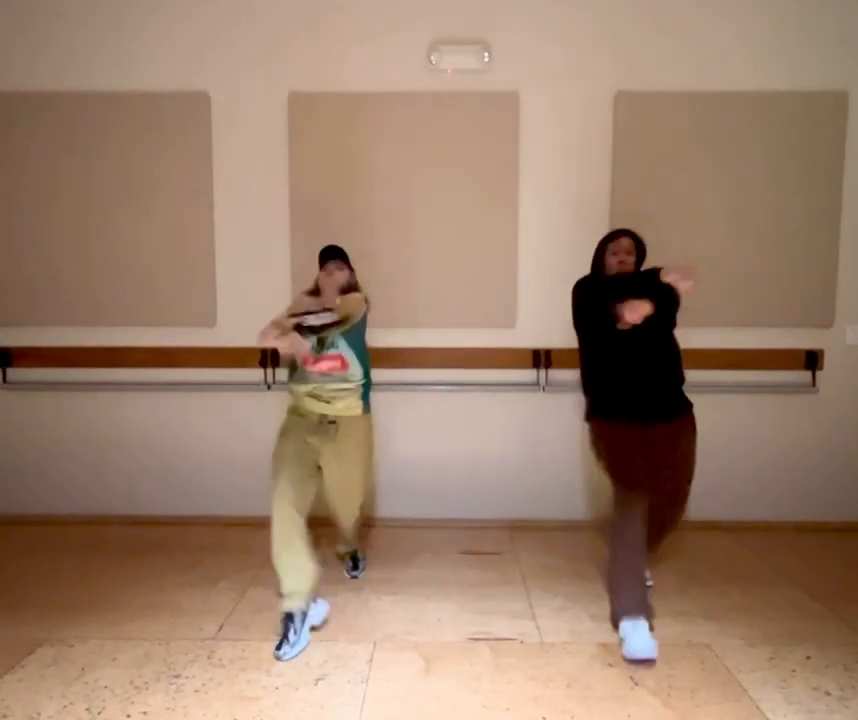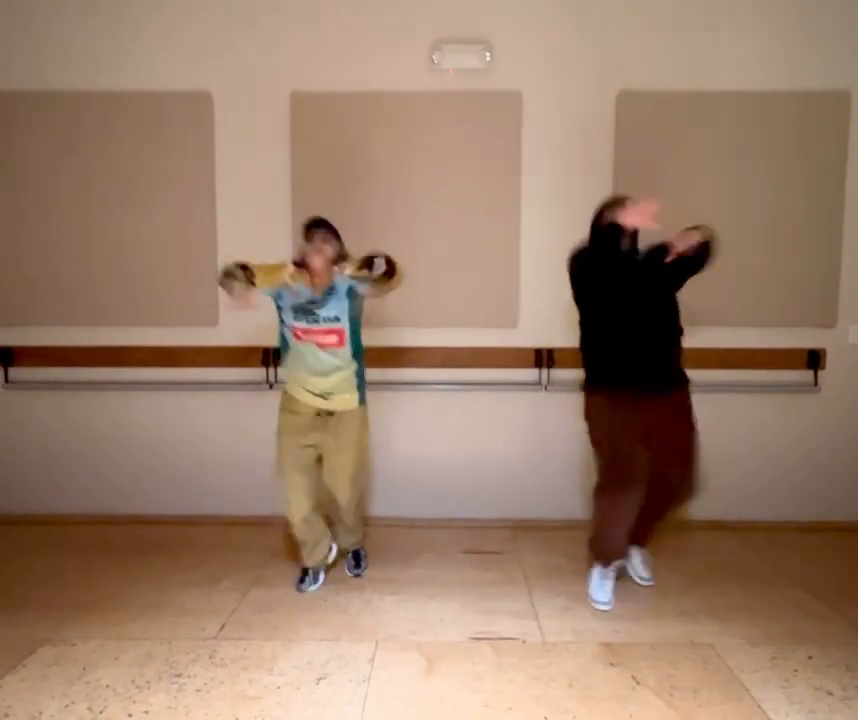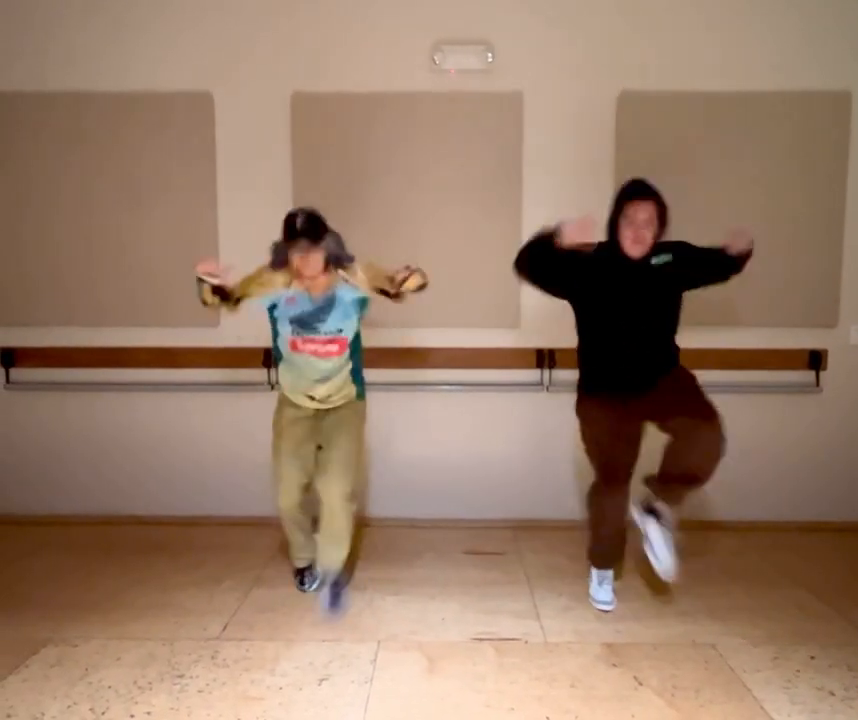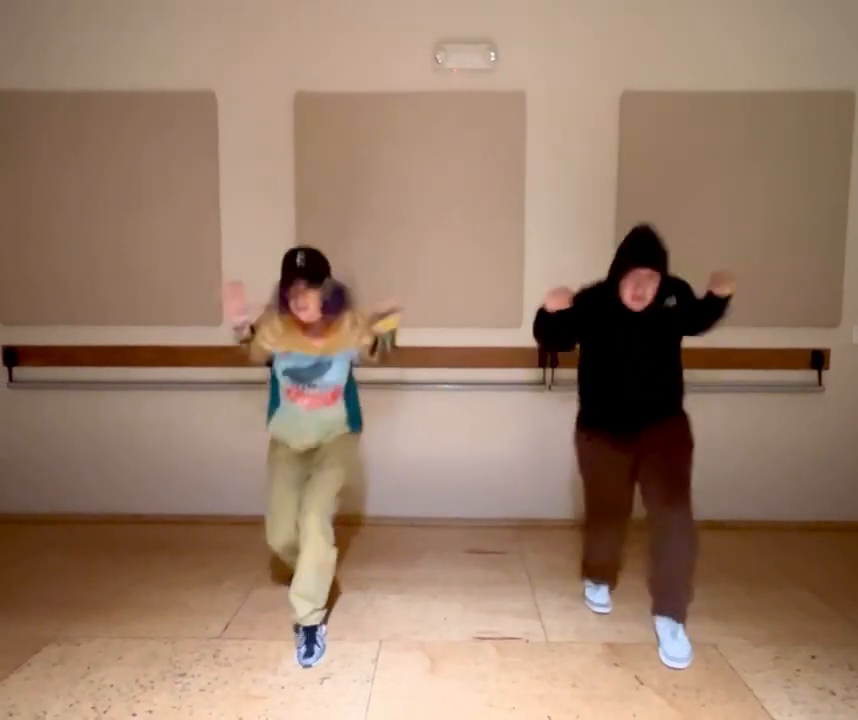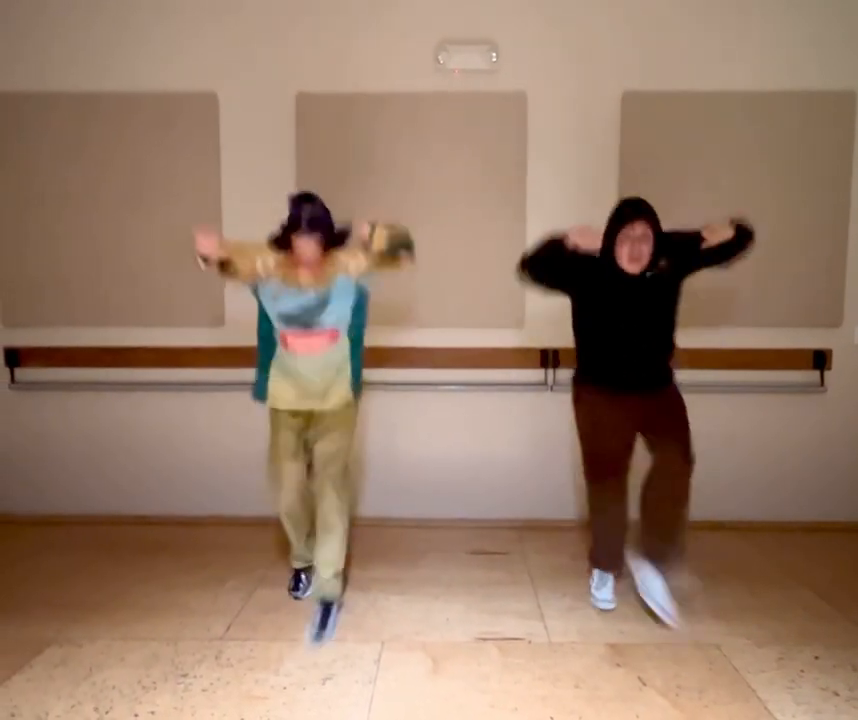
dt=0.2s
person 1, frame 1
left shoulder: (655, 285)
right shoulder: (589, 292)
left elbow: (668, 301)
right elbow: (605, 310)
left wrist: (648, 305)
right wrist: (664, 286)
left hip: (671, 417)
right hip: (615, 419)
left knee: (668, 502)
right knee: (633, 495)
left ankle: (631, 565)
right ankle: (632, 617)
person 1, frame 2
left shoulder: (660, 262)
right shoulder: (589, 264)
left elbow: (695, 254)
right elbow: (595, 256)
left wrist: (694, 239)
right wrist: (618, 223)
left hip: (667, 390)
right hip: (613, 394)
left knee: (676, 481)
right knee: (621, 479)
left ankle: (633, 543)
right ankle: (603, 565)
person 1, frame 3
left shoulder: (672, 258)
right shoulder: (584, 265)
left elbow: (718, 267)
right elbow: (528, 265)
left wrist: (738, 250)
right wrist: (559, 238)
left hip: (664, 381)
right hip: (604, 394)
left knee: (704, 437)
right knee: (611, 480)
left ankle: (657, 508)
right ankle: (603, 568)
person 1, frame 4
left shoulder: (676, 295)
right shoulder: (590, 305)
left elbow: (696, 323)
right elbow: (552, 341)
left wrist: (718, 298)
right wrist: (551, 313)
left hip: (664, 426)
right hip: (603, 431)
left knee: (672, 511)
right knee: (607, 513)
left ankle: (670, 619)
right ankle: (597, 579)
person 1, frame 5
left shoulder: (674, 252)
right shoulder: (585, 267)
left elbow: (737, 242)
right elbow: (533, 268)
left wrist: (728, 233)
right wrist: (568, 243)
left hip: (657, 388)
right hip: (600, 391)
left knee: (675, 466)
right knee: (606, 479)
left ankle: (649, 561)
right ankle: (604, 571)
person 2, frame 1
left shoulder: (355, 304)
right shoulder: (301, 308)
left elbow: (334, 315)
right elbow: (275, 335)
left wrist: (292, 330)
right wrist: (289, 341)
left hip: (347, 418)
right hip: (302, 416)
left knee: (347, 503)
right knee: (285, 503)
left ankle: (350, 548)
right ankle: (298, 608)
person 2, frame 2
left shoulder: (349, 278)
right shoulder: (286, 278)
left elbow: (386, 274)
right elbow: (237, 275)
left wrist: (377, 268)
right wrist: (237, 282)
left hip: (344, 406)
right hip: (297, 405)
left knee: (345, 490)
right knee: (297, 497)
left ankle: (352, 546)
right ankle: (318, 553)
person 2, frame 3
left shoulder: (352, 278)
right shoulder: (274, 281)
left elbow: (397, 285)
right elbow: (229, 297)
left wrist: (409, 280)
right wrist: (210, 283)
left hip: (342, 403)
right hip: (294, 404)
left knee: (335, 489)
right knee: (288, 495)
left ankle: (332, 571)
right ankle: (305, 559)
person 2, frame 4
left shoulder: (349, 325)
right shoulder: (274, 325)
left elbow: (375, 349)
right elbow: (257, 353)
left wrist: (381, 331)
right wrist: (242, 326)
left hip: (335, 438)
right hip: (288, 440)
left knee: (314, 520)
right knee: (279, 534)
left ankle: (309, 620)
right ankle: (308, 570)
person 2, frame 5
left shoulder: (348, 265)
right shoulder: (268, 266)
left elbow: (403, 254)
right elbow: (224, 261)
left wrist: (379, 239)
right wrist: (211, 252)
left hip: (334, 402)
right hip: (285, 402)
left knee: (330, 489)
right knee: (288, 494)
left ankle: (327, 590)
right ankle: (303, 560)
